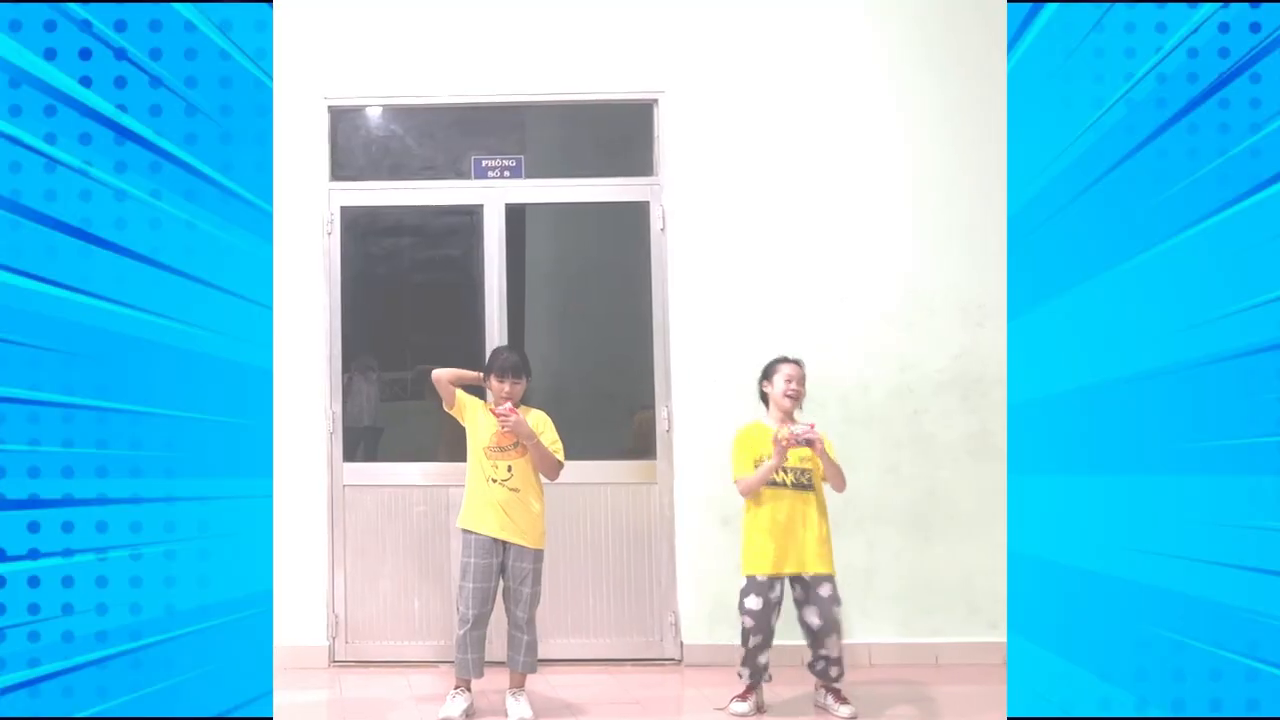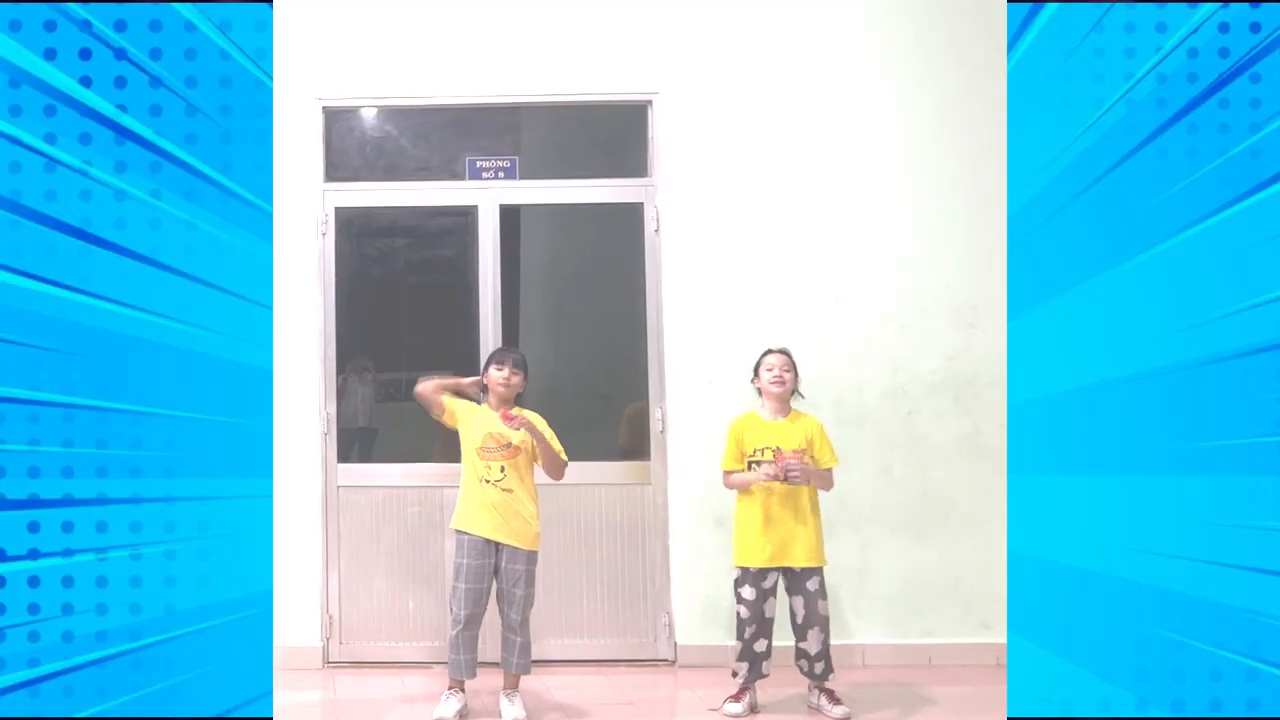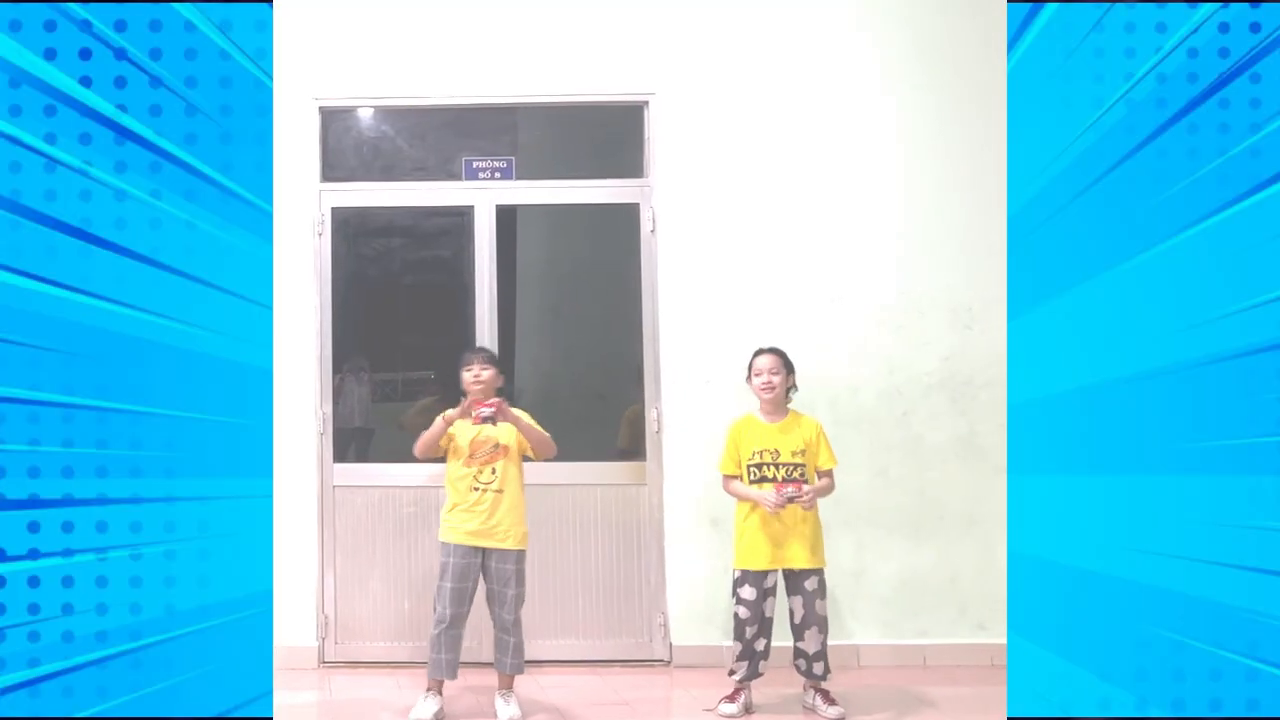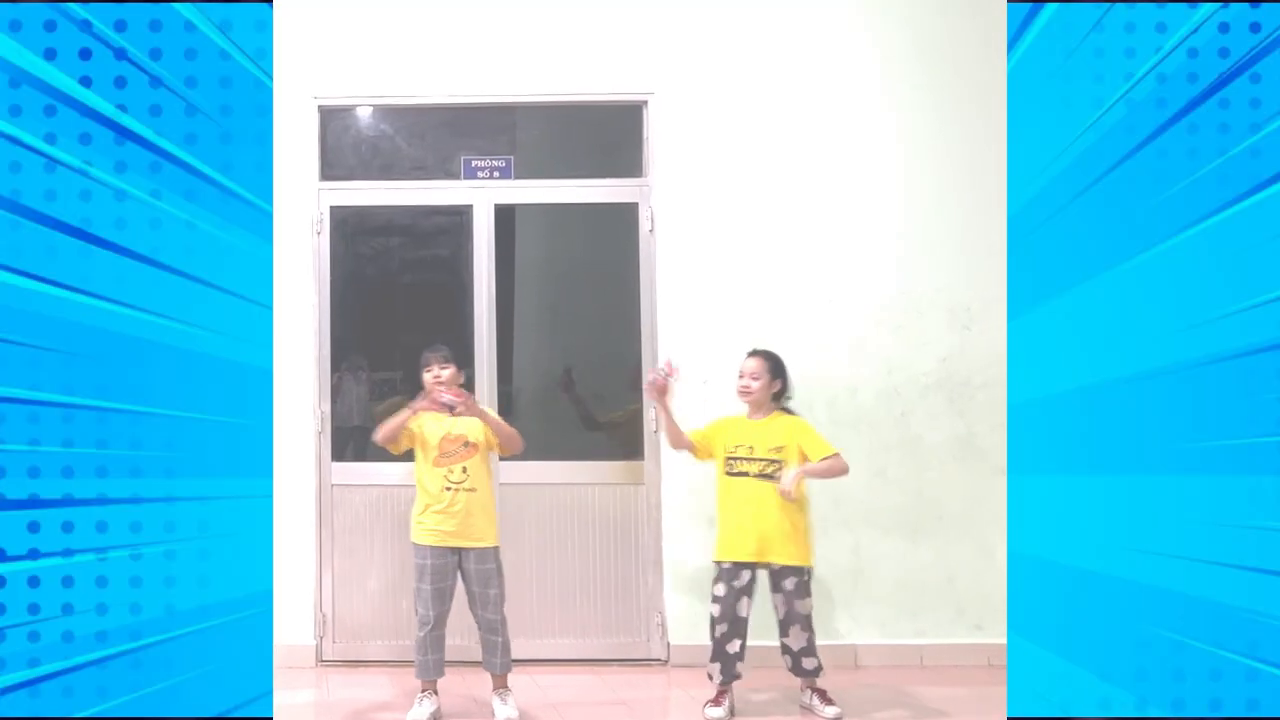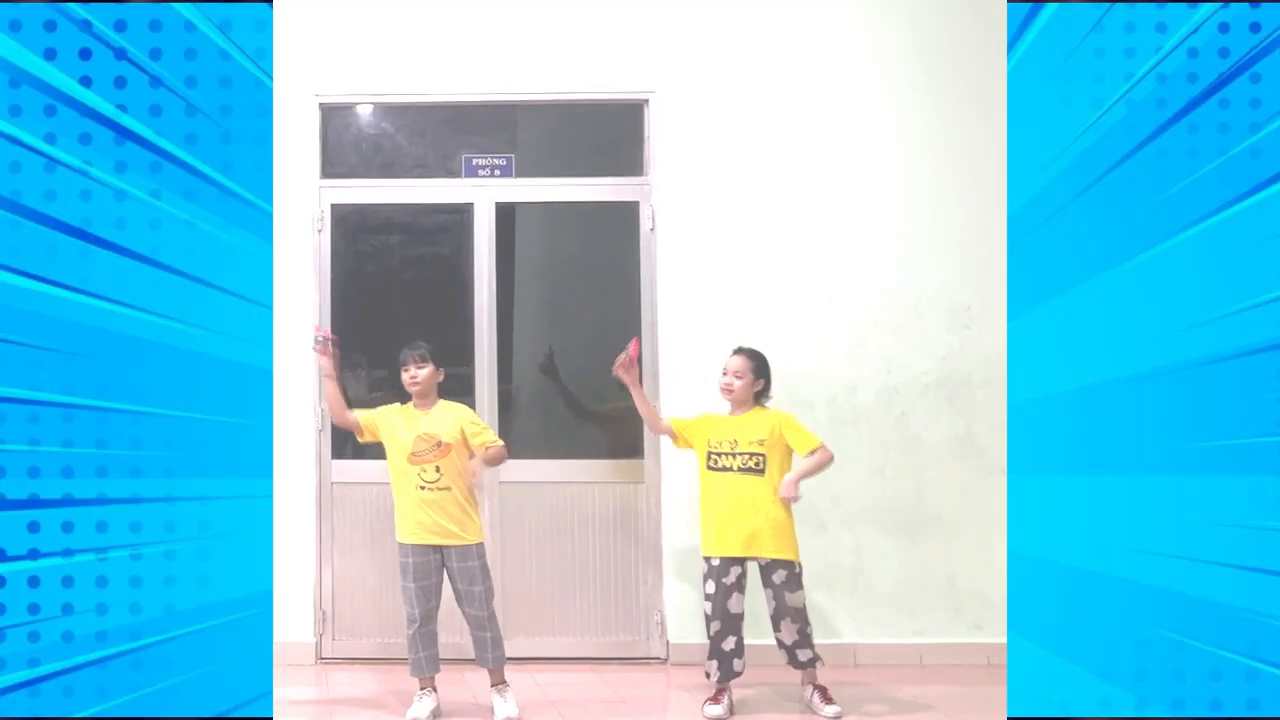
dt=0.4s
person 1, frame 1
left shoulder: (538, 419)
right shoulder: (473, 411)
left elbow: (553, 472)
right elbow: (438, 376)
left wrist: (527, 434)
right wrist: (481, 378)
left hip: (526, 531)
right hip: (481, 528)
left knee: (522, 614)
right knee: (472, 611)
right ankle: (462, 690)
person 1, frame 2
left shoulder: (531, 420)
right shoulder: (467, 412)
left elbow: (558, 472)
right elbow: (423, 390)
left wrist: (534, 433)
right wrist: (464, 385)
left hip: (519, 533)
right hip: (474, 529)
left knee: (516, 616)
right knee: (464, 612)
person 1, frame 3
left shoulder: (514, 417)
right shoulder: (450, 419)
left elbow: (549, 451)
right elbow: (421, 451)
left wrist: (512, 419)
right wrist: (453, 417)
left hip: (506, 534)
right hip: (460, 533)
left knee: (507, 616)
right knee: (448, 615)
person 1, frame 4
left shoulder: (480, 416)
right shoulder: (417, 419)
left elbow: (516, 447)
right elbow: (382, 439)
left wrist: (479, 412)
right wrist: (416, 407)
left hip: (480, 533)
right hip: (433, 534)
left knee: (491, 614)
right knee: (430, 617)
person 1, frame 5
left shoulder: (459, 414)
right shoulder: (389, 417)
left elbow: (497, 450)
right elbow: (341, 417)
left wrist: (478, 463)
right wrist: (329, 370)
left hip: (461, 532)
right hip: (415, 535)
left knee: (480, 610)
right knee: (420, 615)
left ankle: (499, 687)
person 2, frame 1
left shoulder: (812, 436)
right shoulder: (749, 435)
left elbow: (839, 485)
right elbow: (744, 488)
left wrist: (821, 453)
right wrist: (776, 457)
left hip: (811, 550)
right hip: (764, 550)
left knee: (826, 620)
right knee: (755, 621)
left ankle: (826, 687)
right ankle: (753, 688)
person 2, frame 2
left shoulder: (810, 426)
right shoulder: (742, 425)
left elbow: (828, 480)
right elbow: (728, 478)
left wrist: (809, 474)
right wrist: (755, 477)
left hip: (802, 540)
right hip: (756, 540)
left knee: (812, 615)
right knee: (752, 615)
left ankle: (818, 687)
right ankle: (746, 687)
person 2, frame 3
left shoulder: (810, 428)
right shoulder: (740, 429)
left elbow: (829, 481)
right elbow: (729, 483)
left wrist: (813, 492)
right wrist: (759, 495)
left hip: (803, 543)
right hip: (756, 543)
left knee: (811, 616)
right knee: (749, 616)
left ankle: (814, 688)
right ankle: (742, 687)
person 2, frame 4
left shoulder: (795, 427)
right shoulder: (725, 428)
left elbow: (840, 465)
right elbow: (679, 442)
left wrist: (801, 470)
right wrist: (661, 402)
left hip: (785, 543)
right hip: (736, 543)
left knee: (796, 615)
right knee: (727, 616)
left ankle: (810, 688)
right ankle: (723, 689)
person 2, frame 5
left shoulder: (777, 422)
right shoulder: (706, 425)
left elbow: (824, 455)
right elbow: (656, 424)
left wrist: (793, 477)
right wrist: (633, 383)
left hip: (771, 535)
right hip: (723, 538)
left knee: (790, 608)
right knee: (721, 612)
left ankle: (811, 683)
right ankle: (722, 687)
